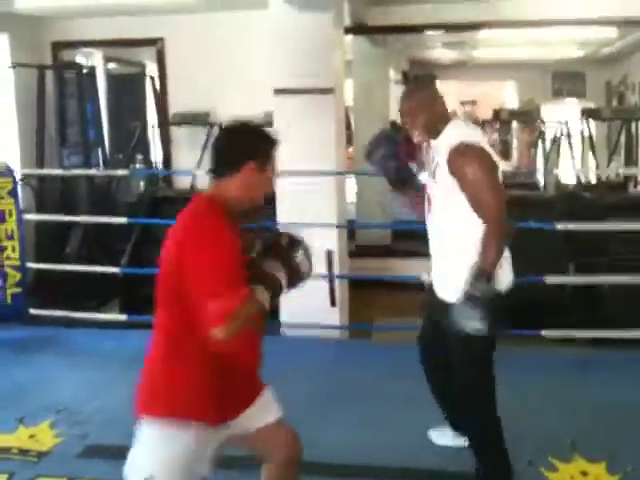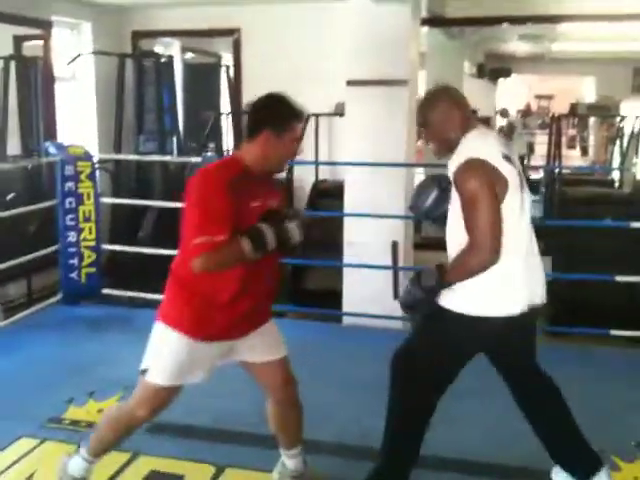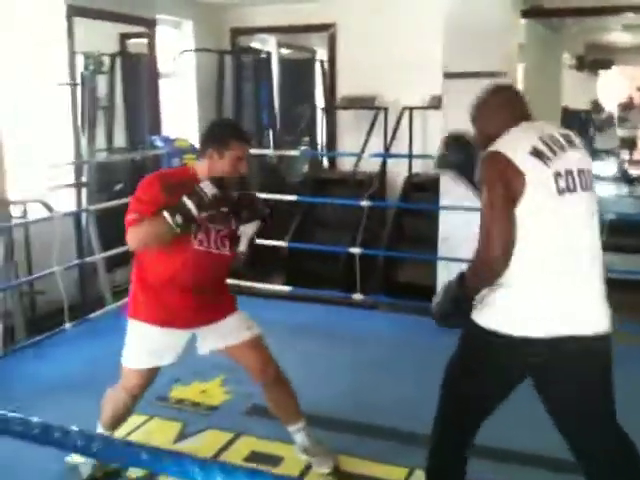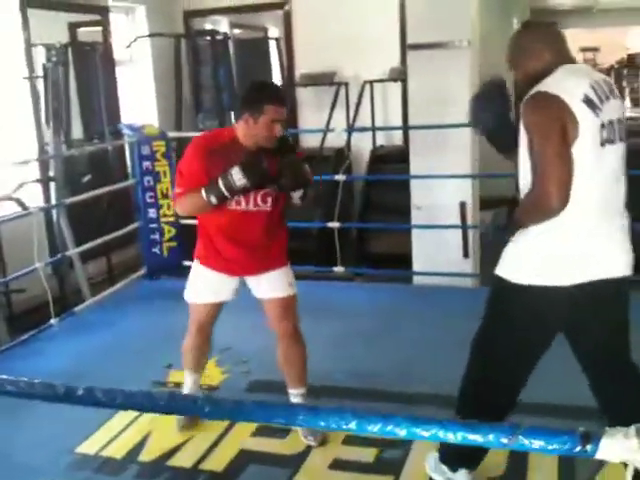
dt=1s
person 1, frame 1
left shoulder: (464, 150)
right shoulder: (439, 146)
left elbow: (497, 223)
right elbow: (439, 205)
left wrist: (480, 285)
left hip: (474, 284)
right hip: (450, 281)
left knee: (470, 378)
right knee: (433, 352)
right ankle: (465, 426)
person 1, frame 2
left shoulder: (472, 166)
right shoulder: (491, 148)
left elbow: (486, 251)
left wrist: (432, 280)
right wrist: (444, 207)
left hip: (479, 303)
right hip: (521, 294)
left knee: (413, 371)
right knee: (525, 374)
person 1, frame 3
left shoulder: (498, 160)
right shoulder: (574, 147)
left elbow: (495, 255)
left wrist: (462, 289)
left hip: (514, 320)
right hip: (583, 317)
left knee: (458, 411)
right knee: (598, 433)
person 1, frame 4
left shoulder: (545, 101)
right shoulder: (603, 89)
left elbow: (551, 197)
left wrist: (509, 220)
right wrist: (511, 136)
left hip: (546, 269)
left knee: (493, 369)
person 2, frame 1
left shoulder: (219, 219)
right shoulder: (205, 230)
right elbow: (224, 326)
left wrist: (263, 265)
right wrist: (275, 277)
right hip: (180, 398)
left knee: (286, 450)
person 2, frame 2
left shoulder: (268, 183)
right shoulder: (212, 183)
left elbow: (283, 233)
right elbow: (203, 260)
left wrist: (285, 231)
right wrist: (264, 237)
left hip: (250, 317)
right hip: (192, 319)
left knee: (284, 389)
right knee: (144, 407)
person 2, frame 3
left shoulder: (229, 199)
right shoulder: (161, 184)
left elbow: (234, 258)
right elbow: (136, 239)
left wrist: (248, 228)
right wrist: (192, 205)
left hip: (216, 307)
right hip: (157, 309)
left knee: (268, 371)
right knee: (131, 387)
left ankle: (304, 440)
person 2, frame 4
left shoulder: (280, 151)
right shoulder: (205, 147)
left elbow: (297, 201)
right elbow: (181, 205)
left wrist: (296, 181)
right wrist: (226, 185)
left hip: (268, 256)
right hip: (215, 257)
left knee: (287, 330)
right knee: (198, 325)
left ankle: (298, 408)
right ankle: (190, 392)
